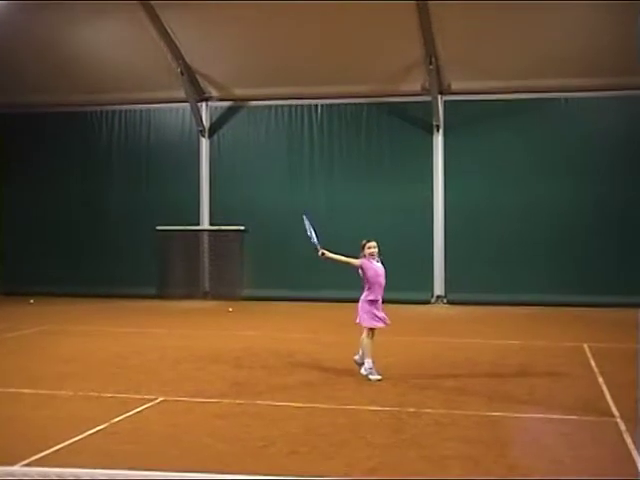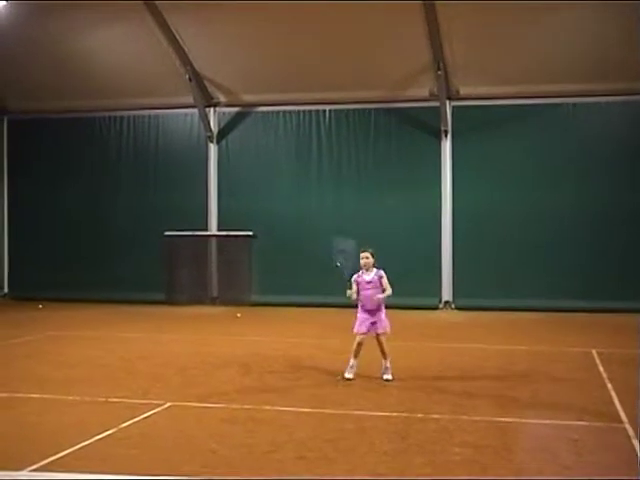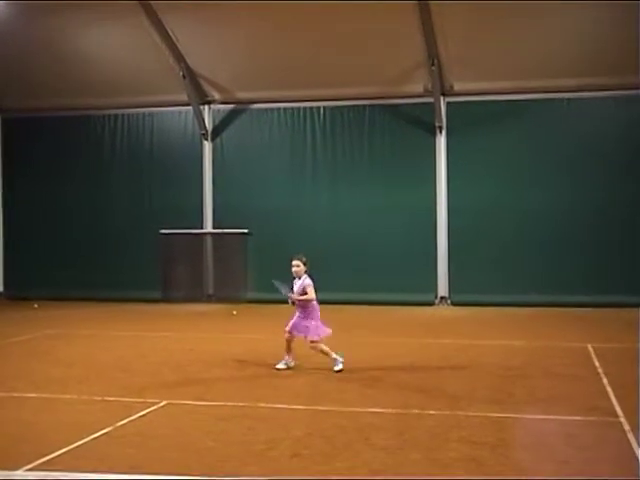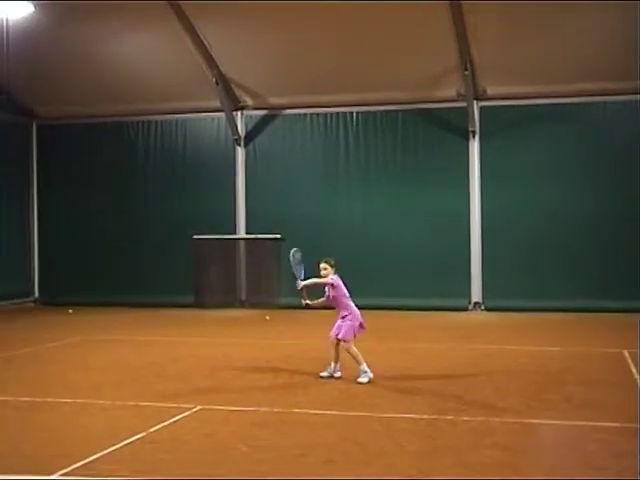
dt=0.7s
person 1, frame 1
left shoulder: (378, 264)
right shoulder: (363, 263)
right elbow: (346, 259)
right wrist: (327, 254)
left hip: (377, 302)
right hip: (368, 302)
left knee: (368, 332)
right knee: (369, 333)
left ankle: (361, 357)
right ankle: (368, 367)
person 1, frame 2
left shoulder: (379, 274)
right shoulder: (356, 277)
left elbow: (389, 290)
right elbow: (355, 295)
left wrist: (383, 296)
right wrist: (351, 295)
left hip: (378, 312)
right hip: (364, 312)
left knee: (381, 340)
right knee: (360, 340)
left ankle: (386, 368)
right ankle: (352, 366)
person 1, frame 3
left shoulder: (307, 281)
right shoulder: (296, 281)
left elbow: (312, 297)
left wrist: (297, 298)
right wrist: (292, 298)
left hip: (312, 315)
right hip: (301, 314)
left knee: (314, 345)
right knee: (288, 337)
left ankle: (336, 359)
right ankle: (287, 360)
person 1, frame 4
left shoulder: (334, 279)
right shoulder: (328, 284)
left elbow: (316, 281)
right elbow: (326, 299)
left wrist: (303, 283)
right wrist: (312, 303)
left hip: (351, 315)
right hip: (344, 315)
left knee: (347, 346)
right knee: (333, 340)
left ankle: (365, 372)
right ankle: (333, 369)
